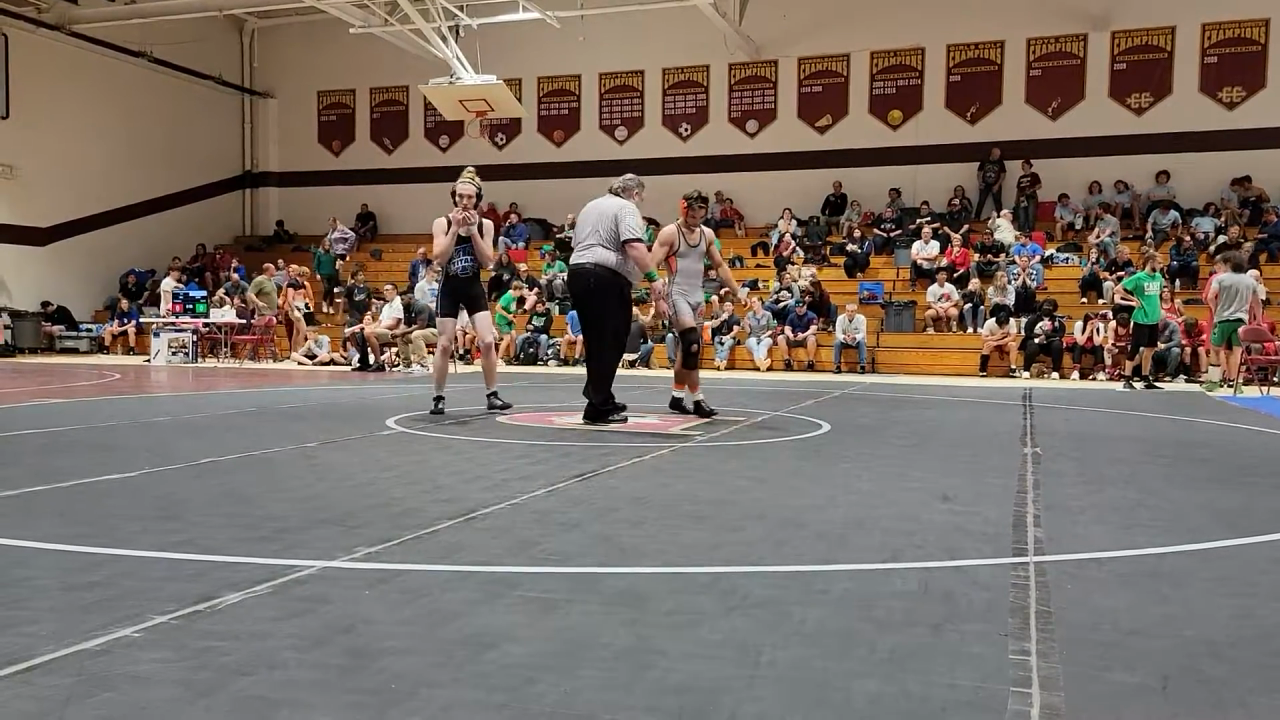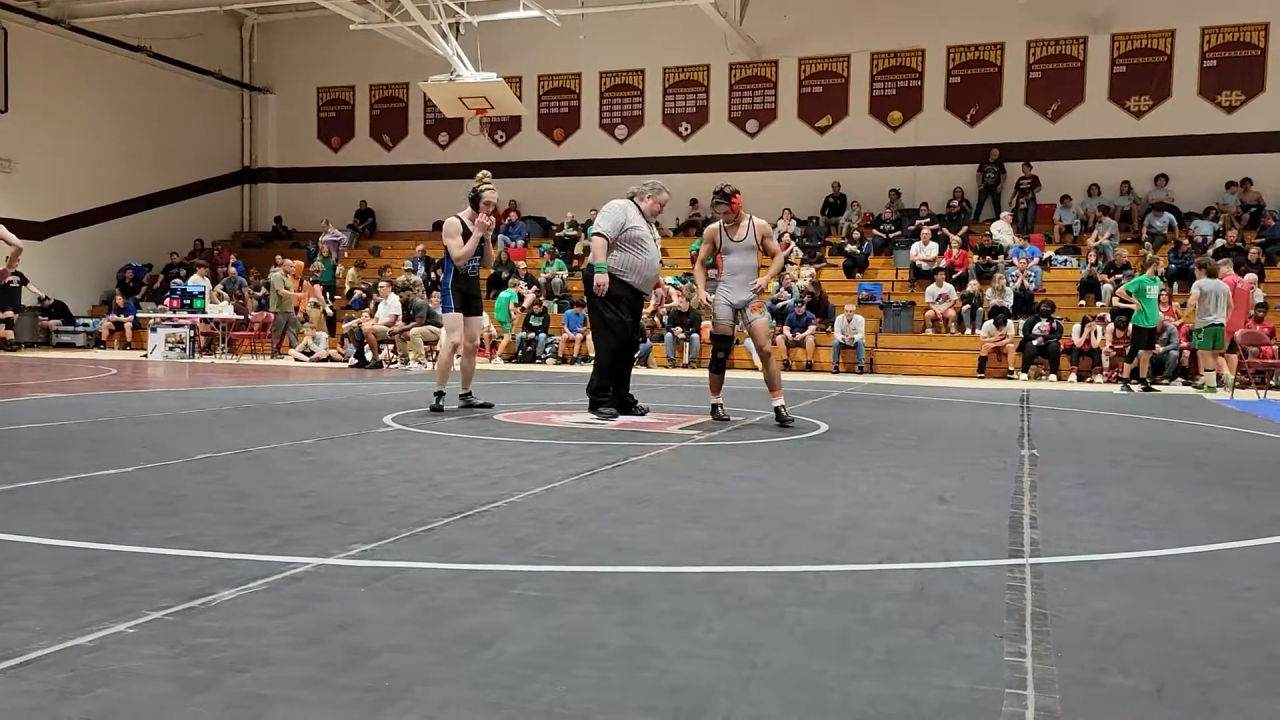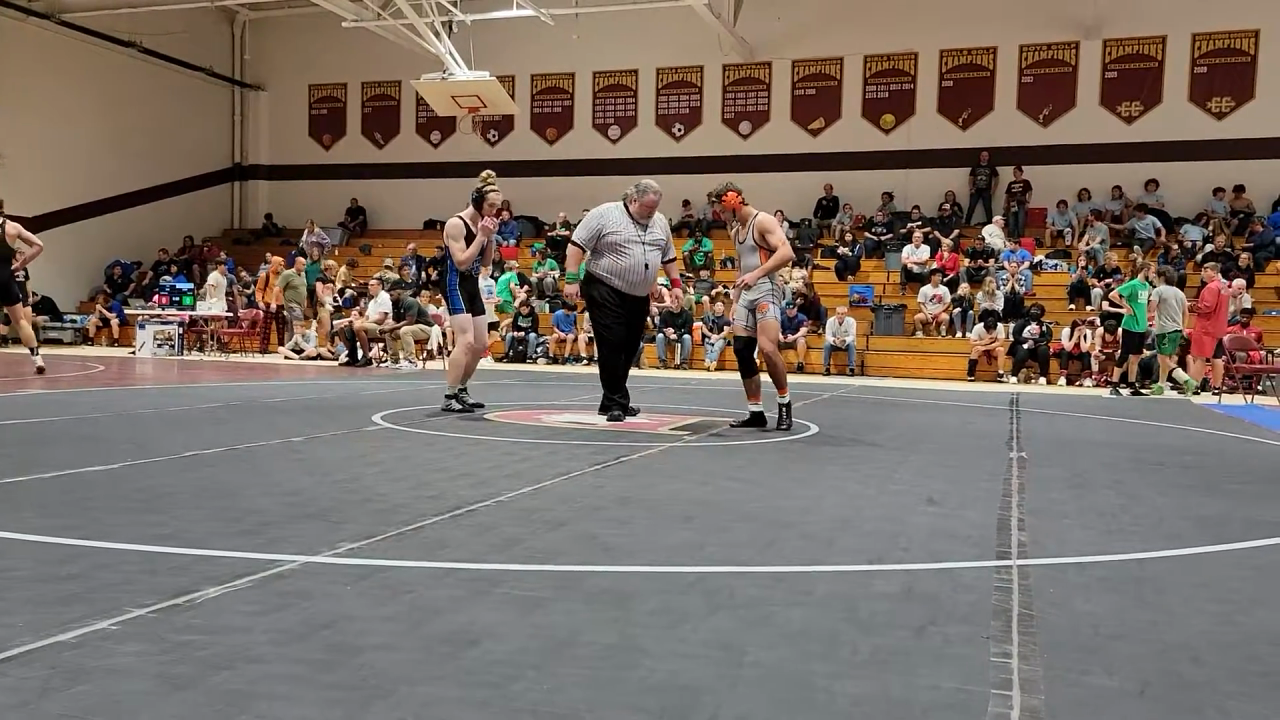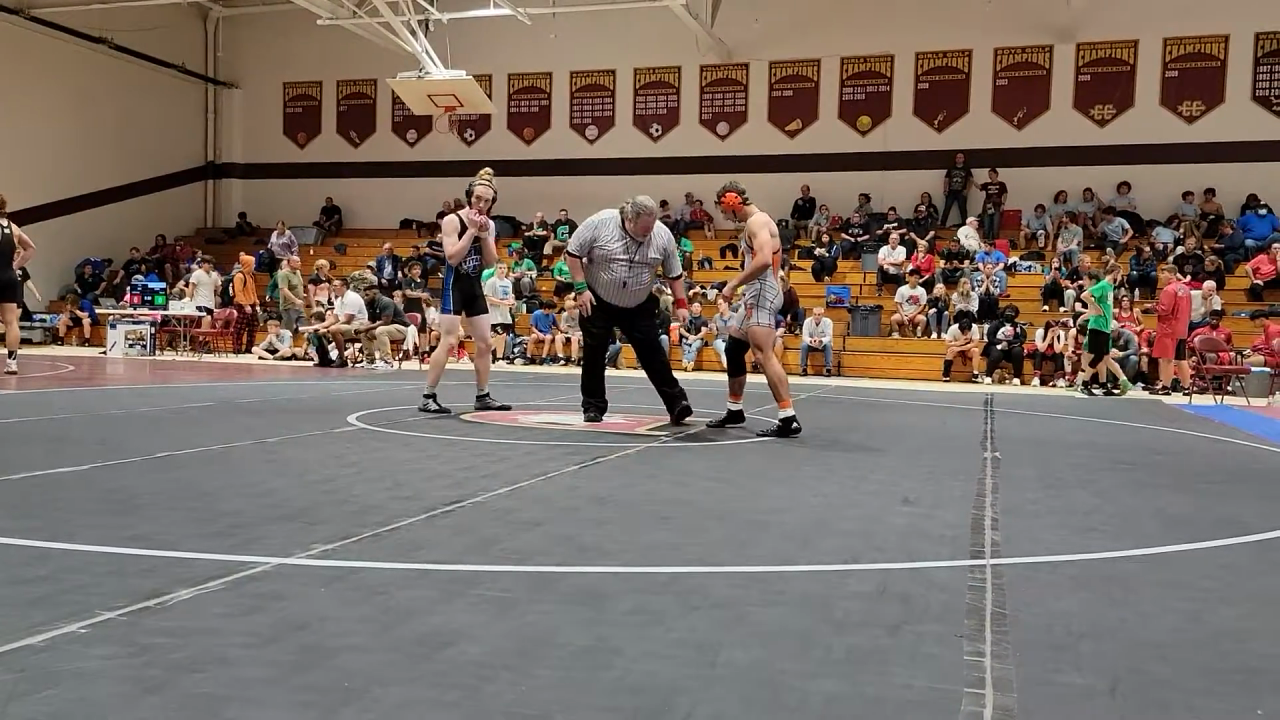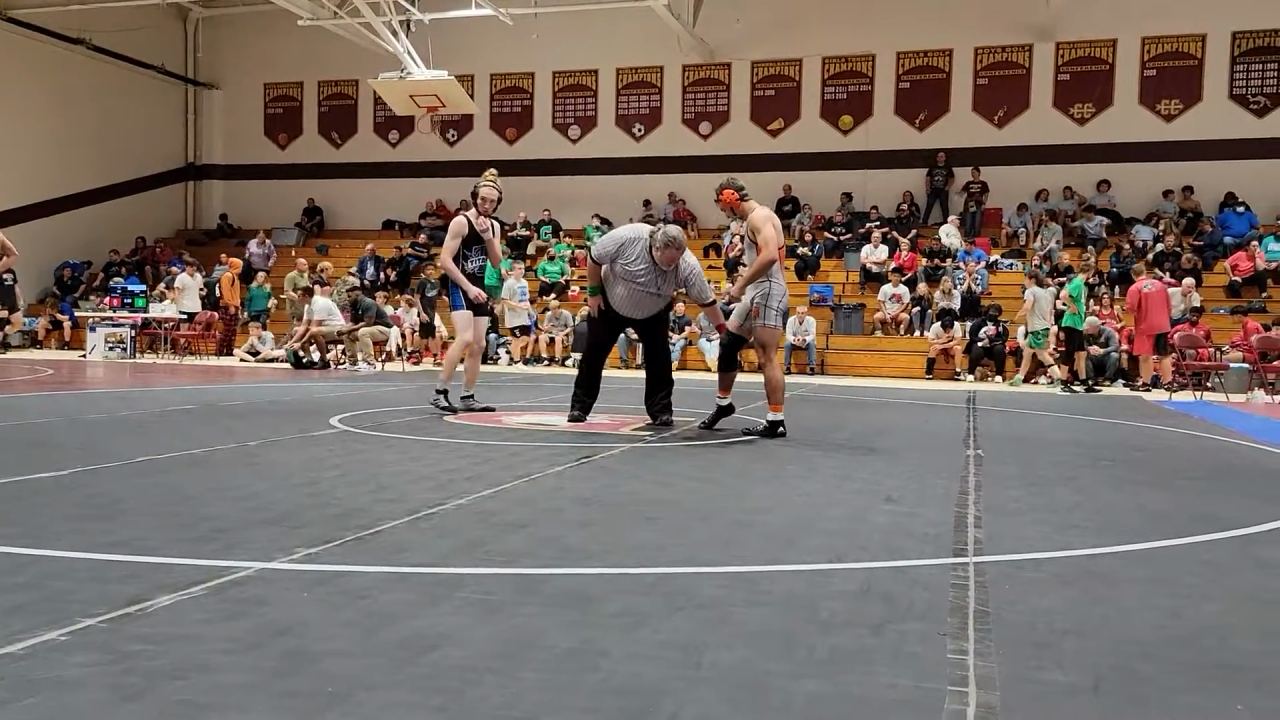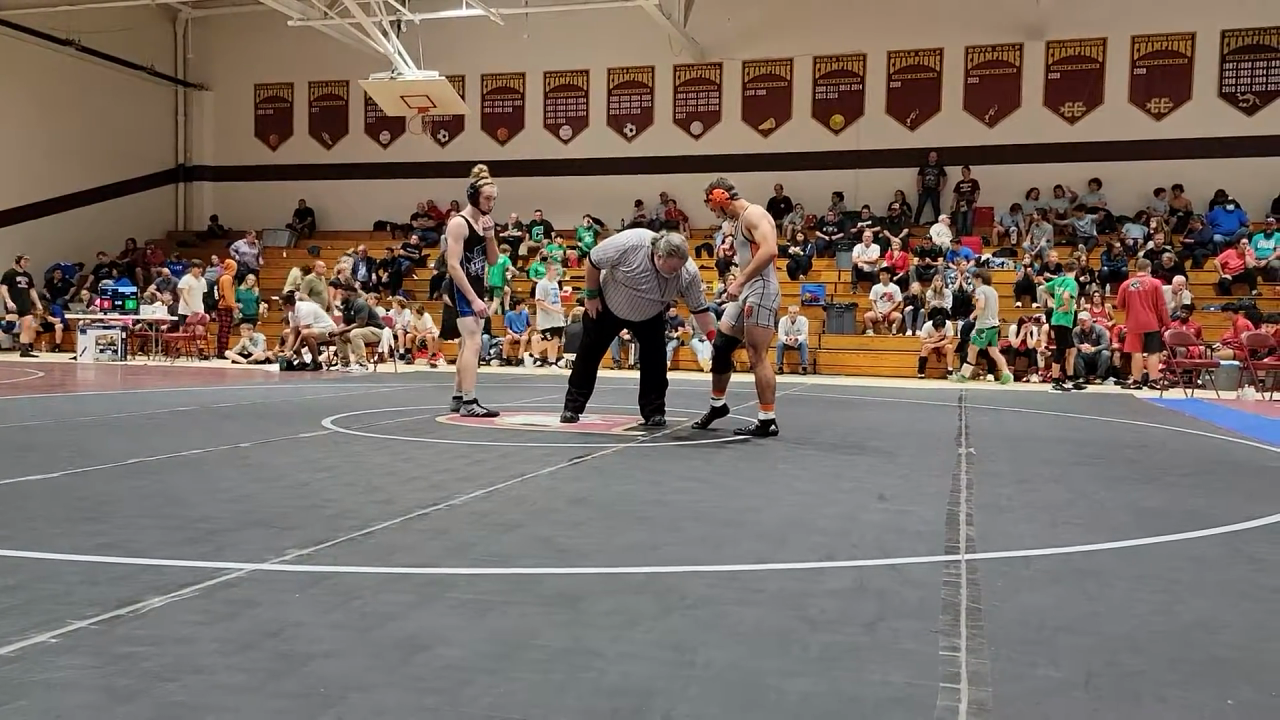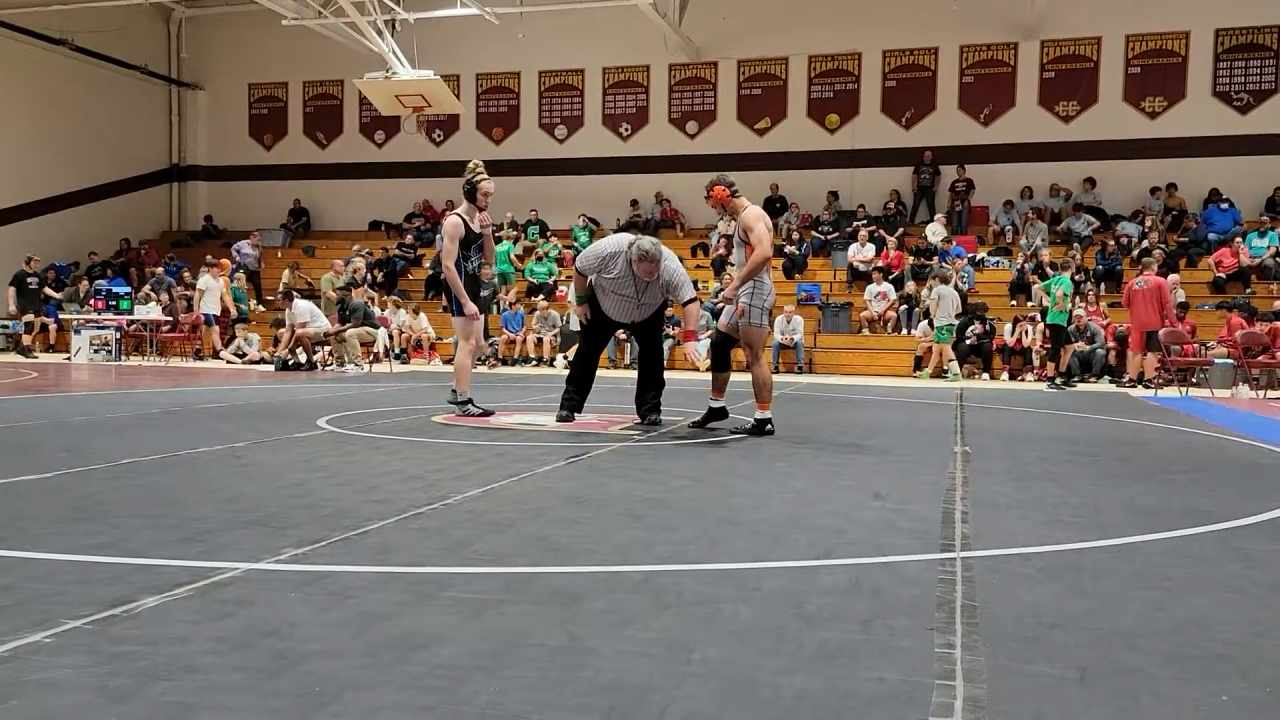
dt=0.5s
person 1, frame 1
left shoulder: (707, 234)
right shoulder: (669, 233)
left elbow: (720, 265)
right elbow: (652, 266)
left wrist: (736, 290)
left hip: (697, 296)
right hip: (677, 295)
left knee: (689, 348)
right knee: (691, 343)
left ankle: (678, 398)
right ankle: (696, 399)
person 1, frame 2
left shoulder: (760, 226)
right shoulder: (712, 231)
left elbow: (777, 256)
right elbow: (700, 264)
left wrist: (767, 278)
right wrist: (701, 289)
left hip: (752, 295)
right hip: (723, 294)
left knee: (764, 348)
right knee: (720, 351)
left ankle: (779, 406)
right ankle: (716, 403)
person 1, frame 3
left shoulder: (764, 221)
right shoulder: (736, 231)
left elbow: (786, 253)
left wrist: (757, 274)
right wrist: (735, 300)
left hip: (767, 291)
right hip: (746, 295)
left knee: (768, 349)
right knee: (742, 353)
left ankle: (784, 402)
right ankle: (756, 413)
person 1, frame 4
left shoulder: (757, 222)
right shoulder: (755, 223)
left elbow: (764, 260)
left wrist: (734, 284)
right wrist: (740, 289)
left hip: (762, 294)
right hip: (756, 294)
left knee: (764, 356)
right knee: (733, 350)
left ankle: (788, 419)
right ankle: (734, 411)
person 1, frame 5
left shoulder: (759, 216)
right shoulder: (754, 219)
left elbow: (770, 256)
left wrist: (740, 283)
left hip: (768, 291)
right hip: (757, 292)
left knee: (766, 358)
right knee: (727, 344)
left ankle: (776, 422)
right ankle: (723, 404)
person 1, frame 6
left shoulder: (754, 214)
right shoulder: (739, 221)
left elbow: (770, 250)
left wrist: (739, 281)
left hip: (761, 291)
right hip: (746, 292)
left knee: (757, 357)
right knee: (721, 346)
left ankle: (767, 421)
right ankle: (717, 405)
person 1, frame 7
left shoulder: (752, 215)
right shoulder: (742, 217)
left elbow: (763, 253)
left wrist: (734, 284)
left hip: (755, 291)
right hip: (744, 292)
left knee: (753, 357)
right knee: (719, 344)
left ankle: (763, 420)
right ankle: (716, 407)
person 2, frame 1
left shoulder: (486, 224)
right shoulder: (442, 223)
left elbow: (487, 262)
right elbow: (439, 259)
left wrist: (473, 230)
right wrist: (455, 229)
left hip: (474, 288)
right hip: (449, 288)
left knee: (487, 341)
right knee: (445, 344)
left ankle: (492, 395)
right ankle: (438, 398)
person 2, frame 2
left shoulder: (484, 225)
right shoulder: (453, 223)
left elbow: (488, 263)
right elbow: (459, 258)
left wrist: (487, 236)
right wrist: (478, 232)
left hip: (473, 287)
right hip: (454, 286)
left knee: (472, 343)
right knee: (453, 340)
left ankle: (466, 394)
right ankle: (438, 394)
person 2, frame 3
left shoulder: (483, 225)
right shoulder: (456, 224)
left elbow: (486, 263)
right elbow: (461, 263)
left wrist: (490, 238)
right wrist: (481, 236)
left hip: (473, 287)
right hip: (457, 287)
left knee: (481, 344)
right knee: (466, 341)
left ankle: (460, 389)
right ankle: (449, 398)
person 2, frame 4
left shoulder: (489, 225)
right shoulder: (453, 221)
left elbow: (491, 262)
right elbow: (451, 257)
left wrist: (484, 235)
right wrist: (472, 232)
left hip: (475, 287)
right hip: (454, 285)
left knee: (485, 343)
right knee: (449, 341)
left ankle: (482, 397)
right ankle: (427, 397)
person 2, frame 5
left shoulder: (493, 226)
right shoulder: (460, 222)
left elbow: (497, 262)
right elbow: (445, 261)
left wrist: (488, 237)
right wrist: (468, 287)
left hip: (479, 289)
right hip: (460, 287)
left knee: (478, 345)
right knee: (465, 339)
left ankle: (467, 397)
right ankle: (440, 391)
person 2, frame 6
left shoulder: (485, 223)
right shoulder: (459, 223)
left elbow: (493, 261)
right elbow: (453, 266)
left wrist: (490, 236)
right wrist: (473, 298)
left hip: (477, 288)
right hip: (462, 290)
left knee: (468, 346)
right knee: (473, 344)
left ankle: (458, 398)
right ankle: (469, 403)
person 2, frame 7
left shoulder: (480, 219)
right shoulder: (454, 222)
left elbow: (489, 259)
right elbow: (447, 266)
left wrist: (488, 233)
right wrist: (465, 301)
left hip: (474, 285)
right hip: (459, 288)
left knee: (477, 344)
right knee: (466, 344)
left ankle: (457, 391)
right ankle: (463, 403)
person 3, frame 1
left shoulder: (590, 207)
right shoulder: (626, 209)
left elbow: (579, 245)
right elbow: (634, 246)
right wrist: (653, 278)
left hip: (578, 276)
right hip: (605, 280)
left knee: (597, 342)
right knee: (608, 344)
left ankle: (600, 400)
right ankle: (599, 408)
person 3, frame 2
left shoulder: (647, 222)
right shoulder: (619, 209)
left elbow: (649, 259)
right elbow: (599, 238)
left wrist: (656, 285)
right wrist: (600, 270)
left hip: (633, 291)
right hip: (610, 286)
left knee: (628, 344)
right knee: (612, 340)
left ankle: (621, 399)
right ankle: (599, 399)
person 3, frame 3
left shoulder: (660, 222)
right shoulder: (604, 214)
left elbow: (668, 256)
right elbow: (577, 245)
left wrist: (676, 284)
right wrist: (572, 279)
left hip: (638, 297)
right hip: (605, 292)
left knee: (629, 349)
right knee: (612, 348)
left ankle: (617, 400)
right ankle: (614, 404)
person 3, frame 4
left shoulder: (663, 235)
right shoulder: (599, 223)
left elbow: (674, 274)
right elbow: (573, 254)
left wrist: (680, 304)
right wrist: (581, 289)
left hip: (640, 307)
right hip: (598, 303)
left knee: (653, 354)
right knee: (594, 354)
left ankle: (677, 403)
right ankle: (593, 407)
person 3, frame 5
left shoulder: (688, 264)
right shoulder: (627, 238)
left elbow: (706, 299)
right elbow: (594, 259)
left wrist: (722, 329)
right wrist: (594, 292)
right hip: (609, 306)
left knee: (659, 357)
right knee: (594, 353)
left ankle: (661, 411)
right ankle: (579, 407)
person 3, frame 6
left shoulder: (688, 272)
right shoulder: (629, 243)
left elbow: (699, 308)
right elbow: (593, 262)
left wrist: (713, 337)
right wrist: (591, 295)
right hip: (606, 305)
left knee: (655, 357)
right knee: (589, 353)
left ankle: (654, 412)
right ankle: (572, 407)
person 3, frame 7
left shoulder: (670, 266)
right shoulder: (608, 249)
left elbow: (690, 301)
right elbow: (579, 269)
left wrist: (690, 339)
right wrist: (581, 301)
right hip: (601, 307)
left knee: (652, 356)
right knee: (587, 353)
left ankle: (649, 411)
right ankle: (568, 406)
